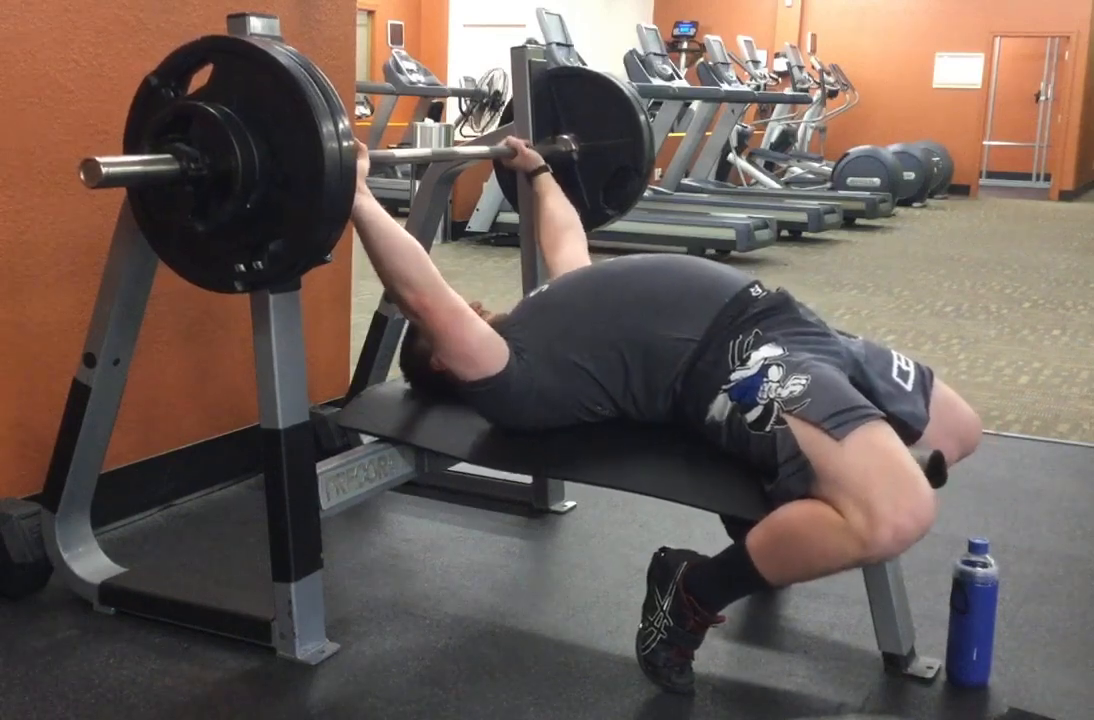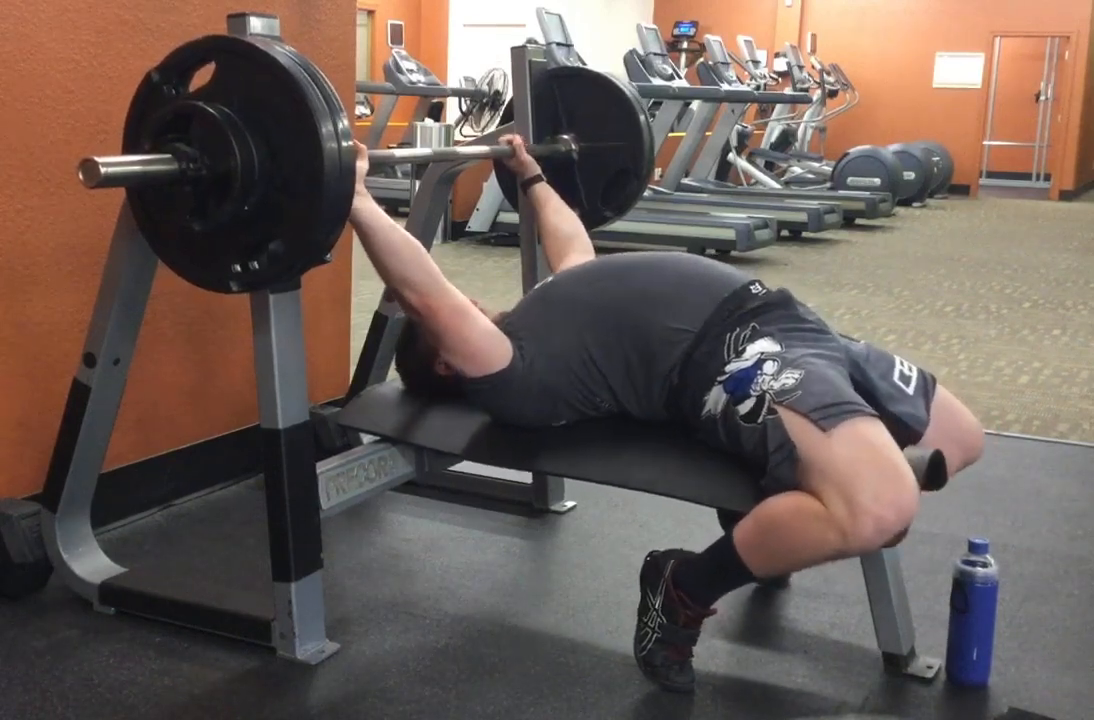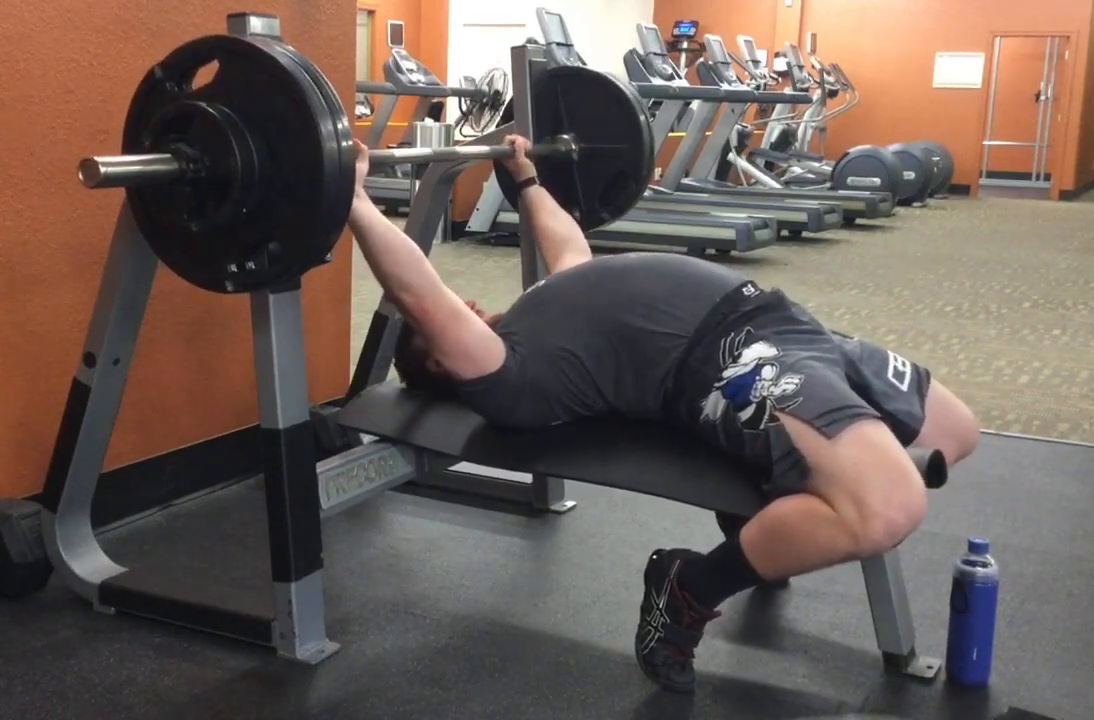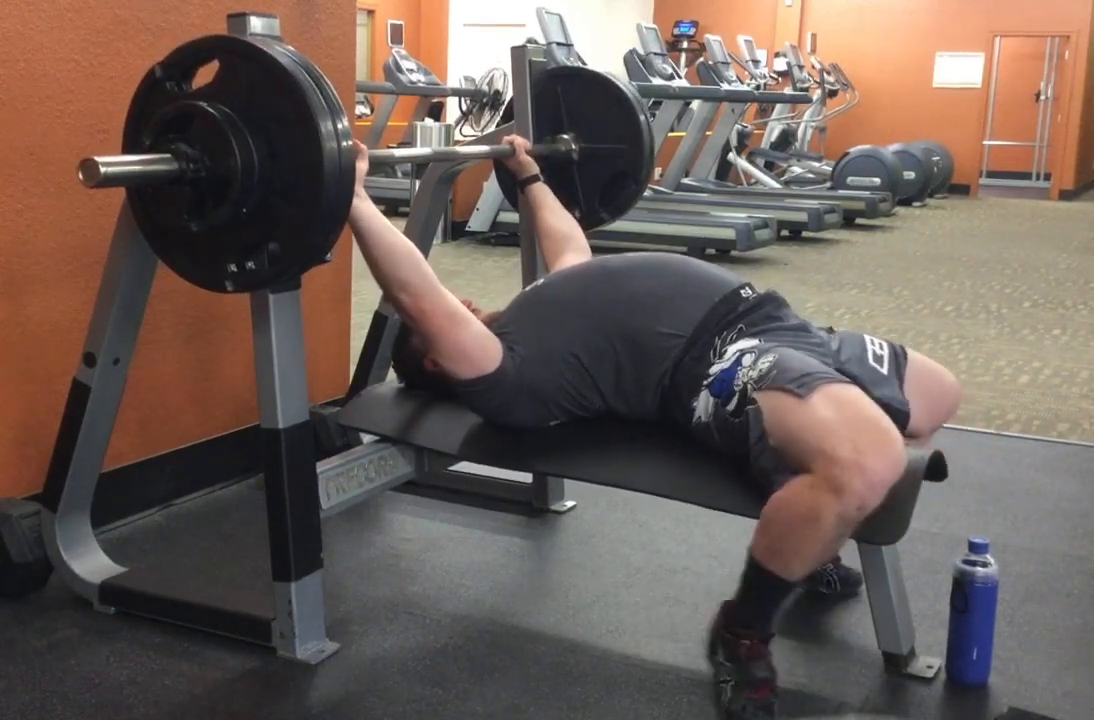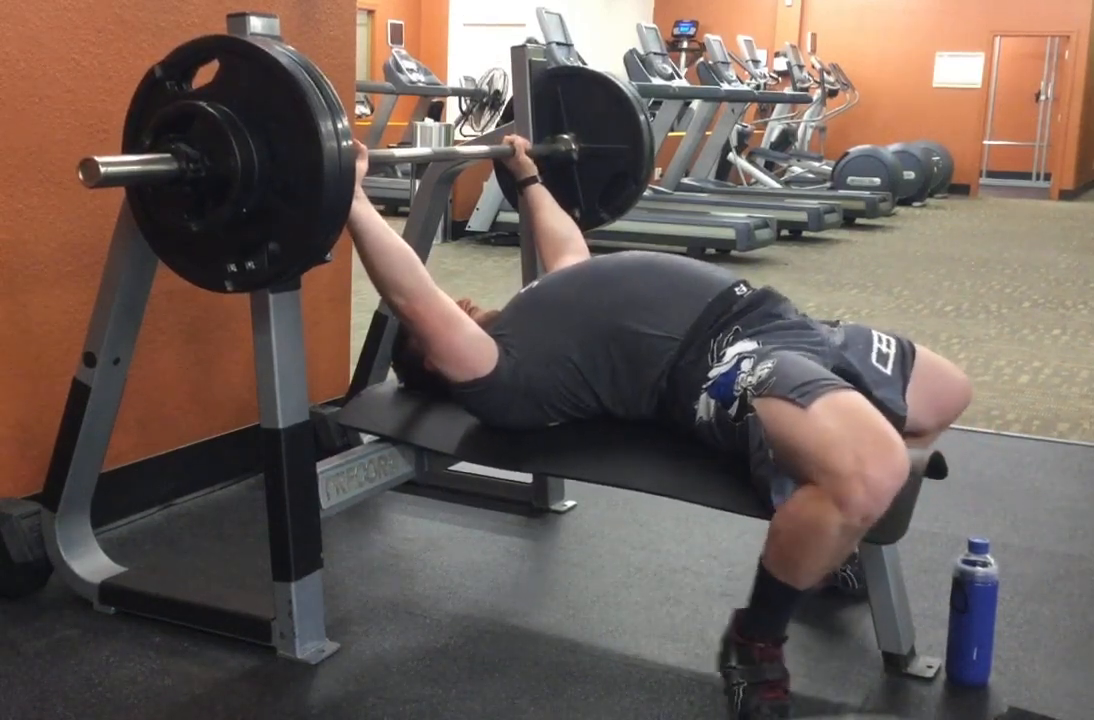
dt=1s
person 1, frame 1
left shoulder: (545, 322)
right shoulder: (508, 381)
left elbow: (567, 239)
right elbow: (423, 295)
left wrist: (536, 169)
right wrist: (356, 193)
left knee: (957, 433)
right knee: (895, 516)
left ankle: (770, 517)
person 1, frame 2
left shoulder: (543, 323)
right shoulder: (512, 379)
left elbow: (574, 249)
right elbow: (427, 296)
left wrist: (530, 176)
left knee: (960, 442)
right knee: (879, 510)
left ankle: (763, 522)
person 1, frame 3
left shoulder: (542, 320)
right shoulder: (505, 377)
left elbow: (570, 247)
right elbow: (420, 297)
left wrist: (526, 178)
right wrist: (353, 197)
left knee: (954, 435)
right knee: (888, 509)
left ankle: (765, 522)
person 1, frame 4
left shoulder: (533, 320)
right shoulder: (501, 377)
left elbow: (573, 251)
right elbow: (418, 297)
left wrist: (529, 175)
right wrist: (354, 197)
left knee: (937, 397)
right knee: (866, 463)
left ankle: (801, 541)
right ankle: (743, 633)
person 1, frame 5
left shoulder: (533, 320)
right shoulder: (496, 375)
left elbow: (571, 252)
right elbow: (413, 300)
left wrist: (527, 175)
right wrist: (352, 197)
left knee: (947, 396)
right knee: (869, 471)
left ankle: (820, 543)
right ankle: (756, 640)
